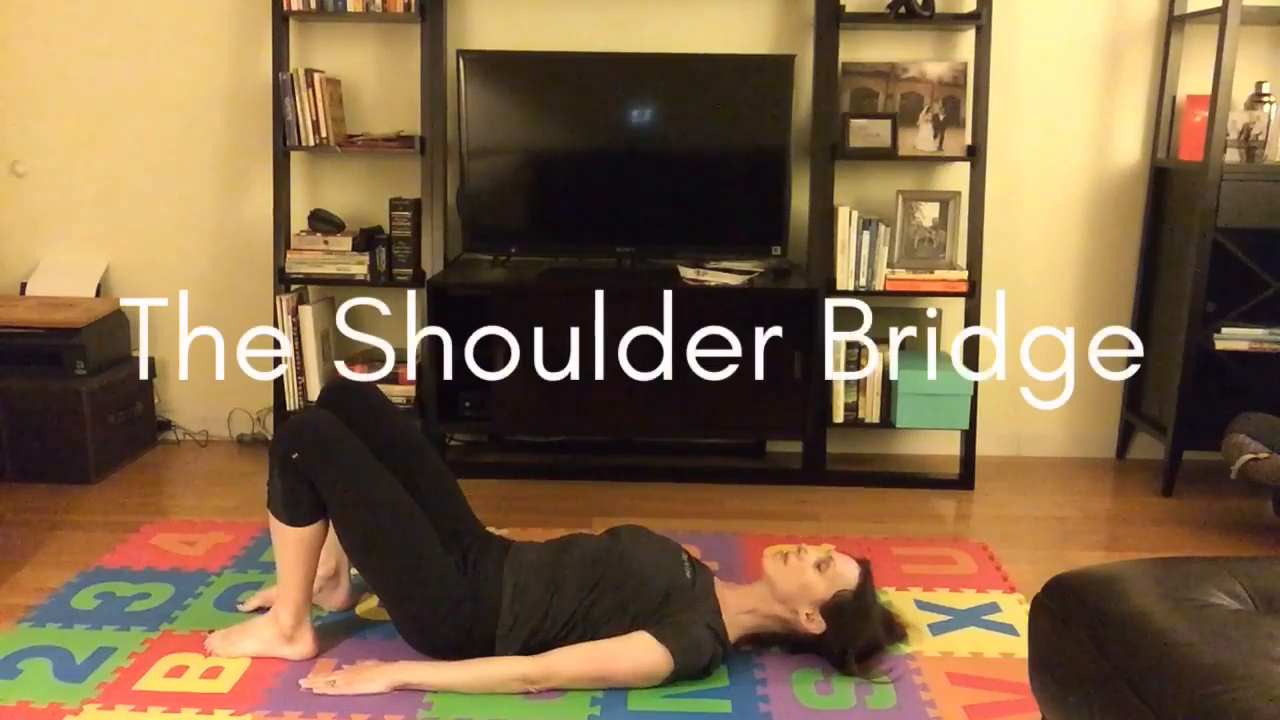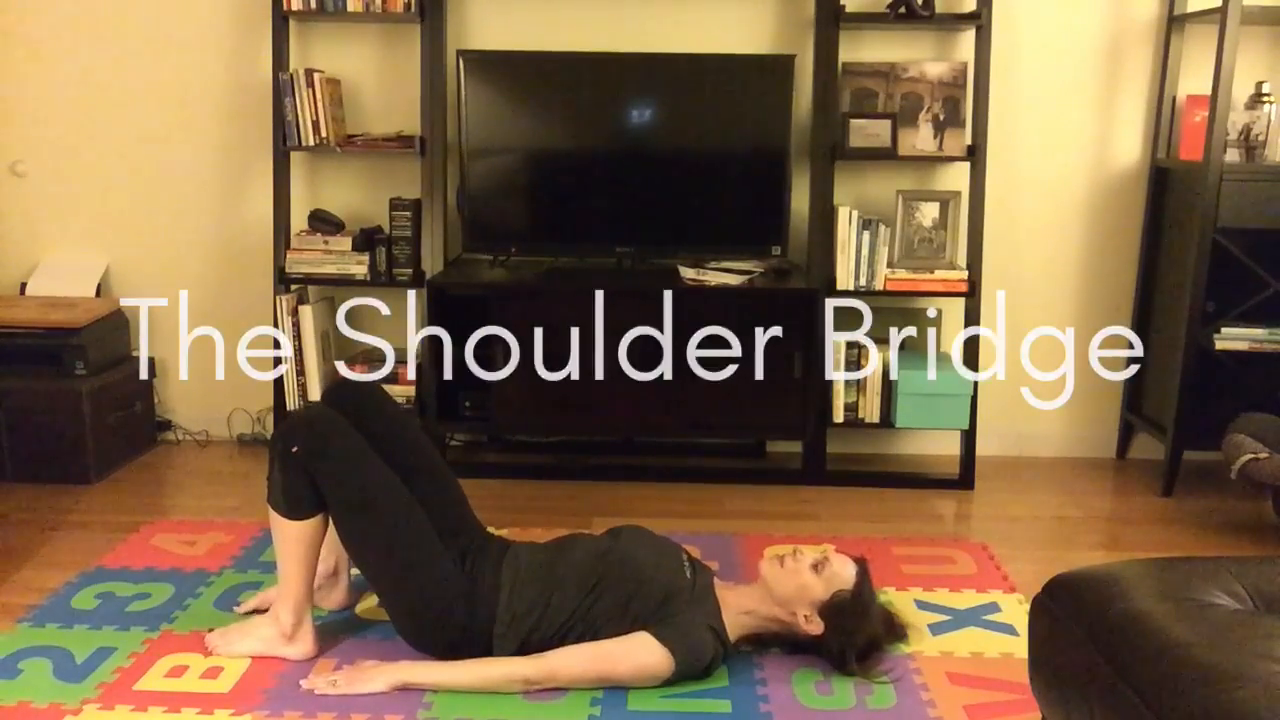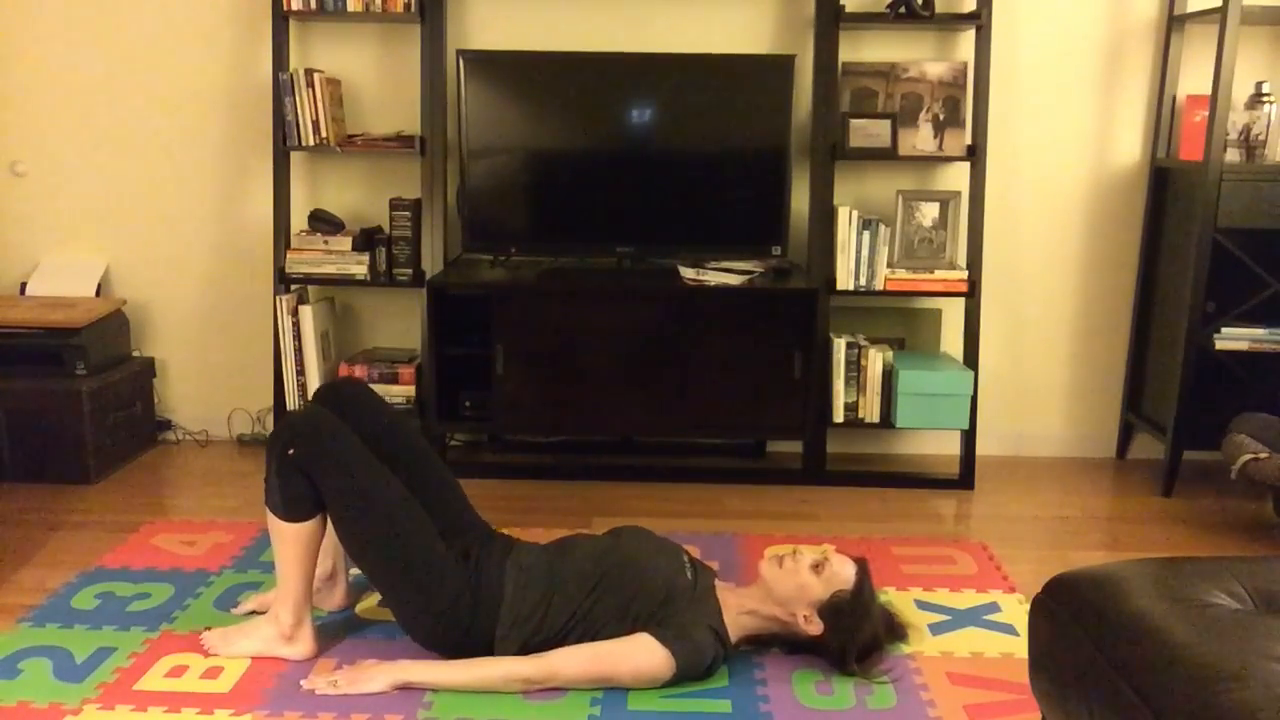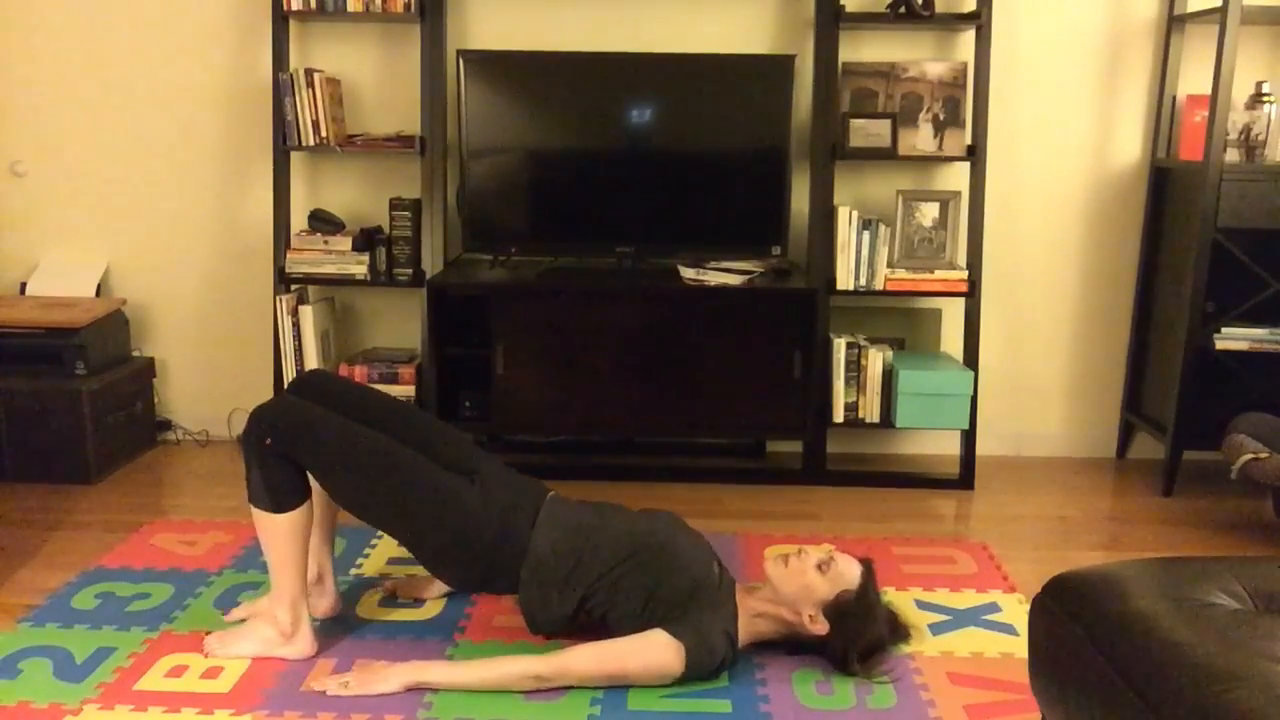
dt=1s
person 1, frame 1
left shoulder: (695, 640)
right shoulder: (702, 583)
left elbow: (539, 673)
left wrist: (395, 674)
left hip: (457, 610)
right hip: (484, 559)
left knee: (306, 439)
right knee: (346, 398)
left ankle: (286, 628)
right ankle: (330, 578)
person 1, frame 2
left shoulder: (695, 642)
right shoulder: (699, 582)
left elbow: (536, 673)
left wrist: (398, 673)
left hip: (458, 608)
right hip: (483, 558)
left knee: (306, 434)
right knee: (349, 397)
left ankle: (289, 626)
right ankle: (331, 576)
person 1, frame 3
left shoulder: (696, 644)
right shoulder: (705, 585)
left elbow: (538, 673)
left wrist: (398, 671)
left hip: (462, 605)
right hip: (488, 557)
left knee: (300, 439)
right knee: (340, 400)
left ankle: (288, 628)
right ankle: (327, 579)
person 1, frame 4
left shoulder: (708, 641)
right shoulder: (714, 583)
left elbow: (554, 672)
right elbow: (614, 563)
left wrist: (411, 674)
left hip: (490, 536)
right hip: (515, 502)
left knee: (275, 427)
right knee: (314, 393)
left ankle: (285, 624)
right ankle: (314, 585)
